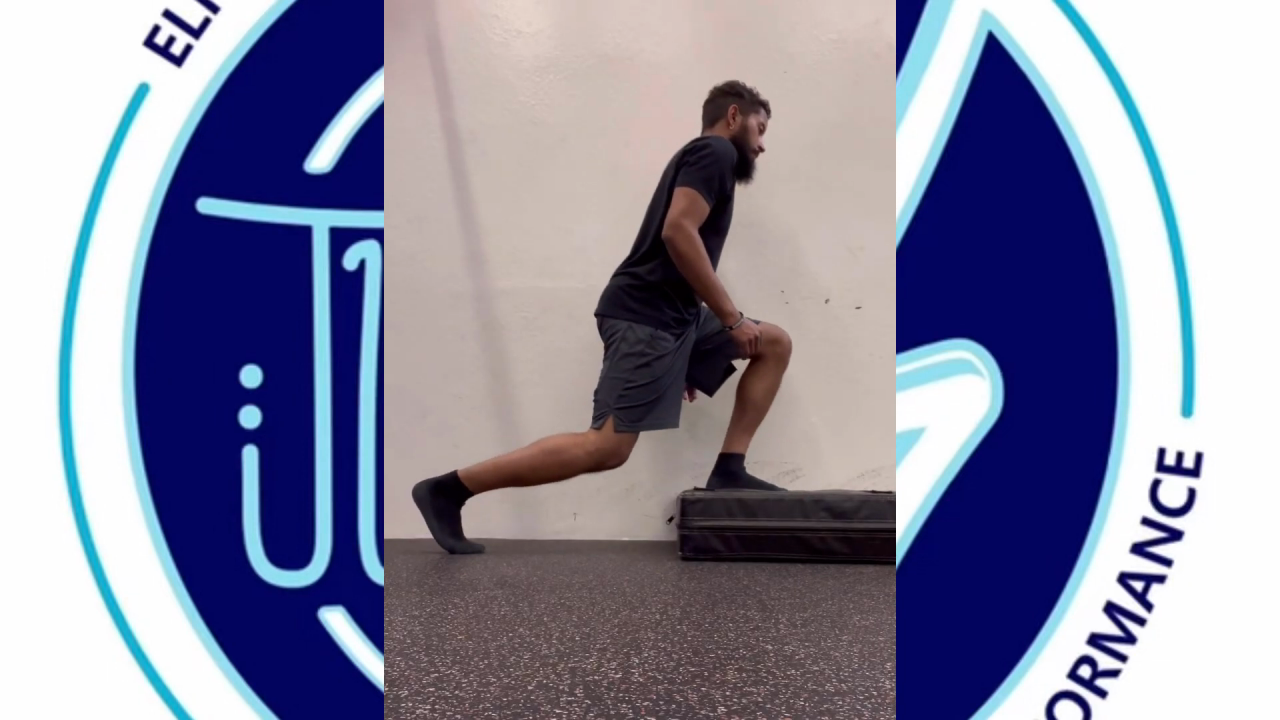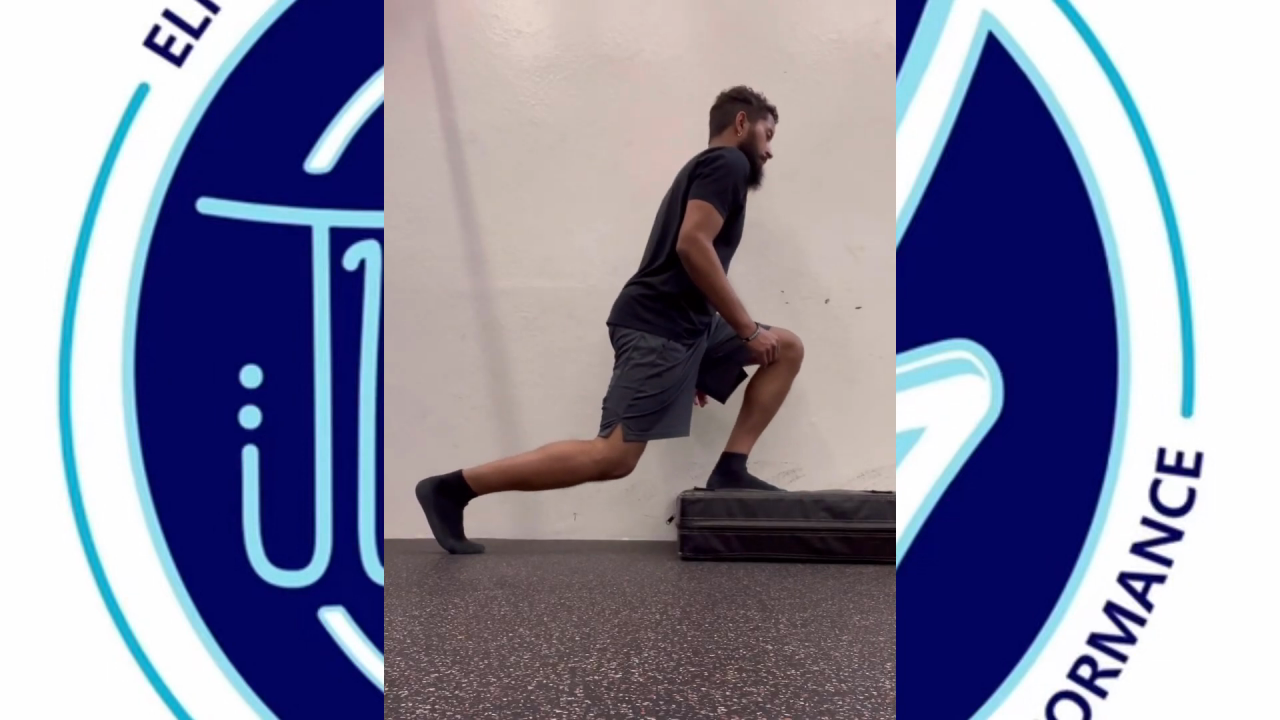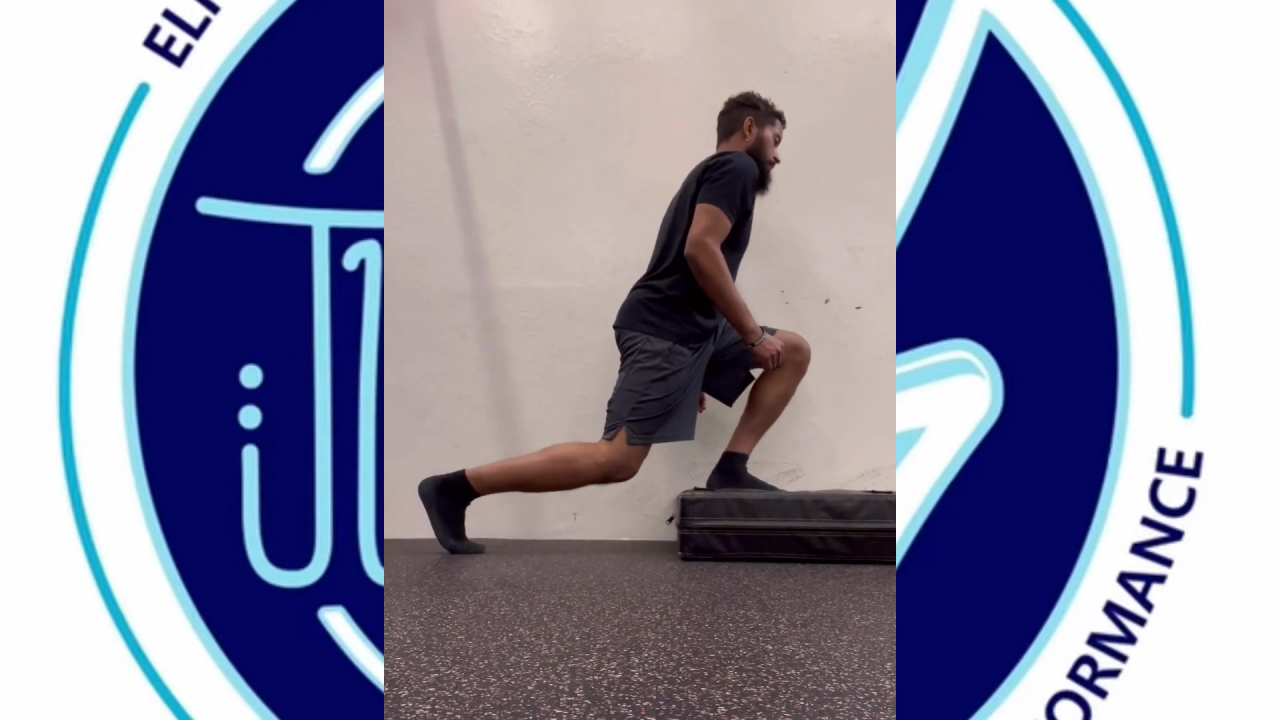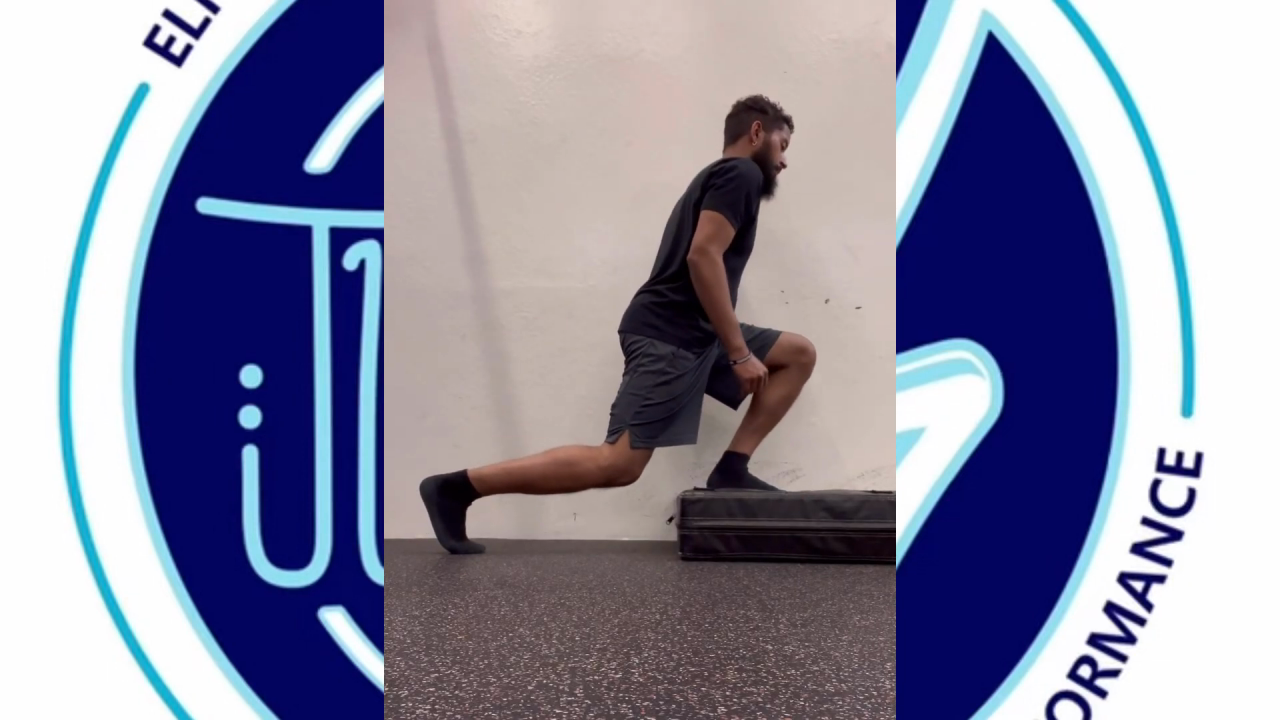
dt=0.3s
person 1, frame 1
left shoulder: (703, 158)
right shoulder: (715, 151)
right elbow: (677, 231)
left wrist: (682, 359)
right wrist: (733, 318)
left hip: (672, 315)
right hip: (646, 317)
left knee: (775, 344)
right knee: (606, 447)
left ankle: (729, 471)
right ankle: (448, 489)
person 1, frame 2
left shoulder: (709, 168)
right shoulder: (728, 163)
right elbow: (692, 245)
left wrist: (692, 369)
right wrist: (749, 328)
left hip: (683, 323)
right hip: (658, 326)
left knee: (788, 349)
right knee: (613, 457)
left ankle: (730, 470)
right ankle: (451, 488)
person 1, frame 3
left shoulder: (714, 172)
right shoulder: (736, 167)
right elbow: (701, 249)
left wrist: (692, 377)
right wrist: (754, 335)
left hip: (688, 327)
right hip: (666, 331)
left knee: (794, 351)
right knee: (616, 459)
left ankle: (731, 470)
right ankle: (454, 488)
person 1, frame 4
left shoulder: (719, 178)
right shoulder: (741, 173)
right elbow: (703, 257)
right wrist: (740, 354)
left hip: (689, 332)
right hip: (671, 336)
left knee: (799, 353)
right knee: (617, 465)
left ankle: (732, 470)
right ankle: (455, 487)
